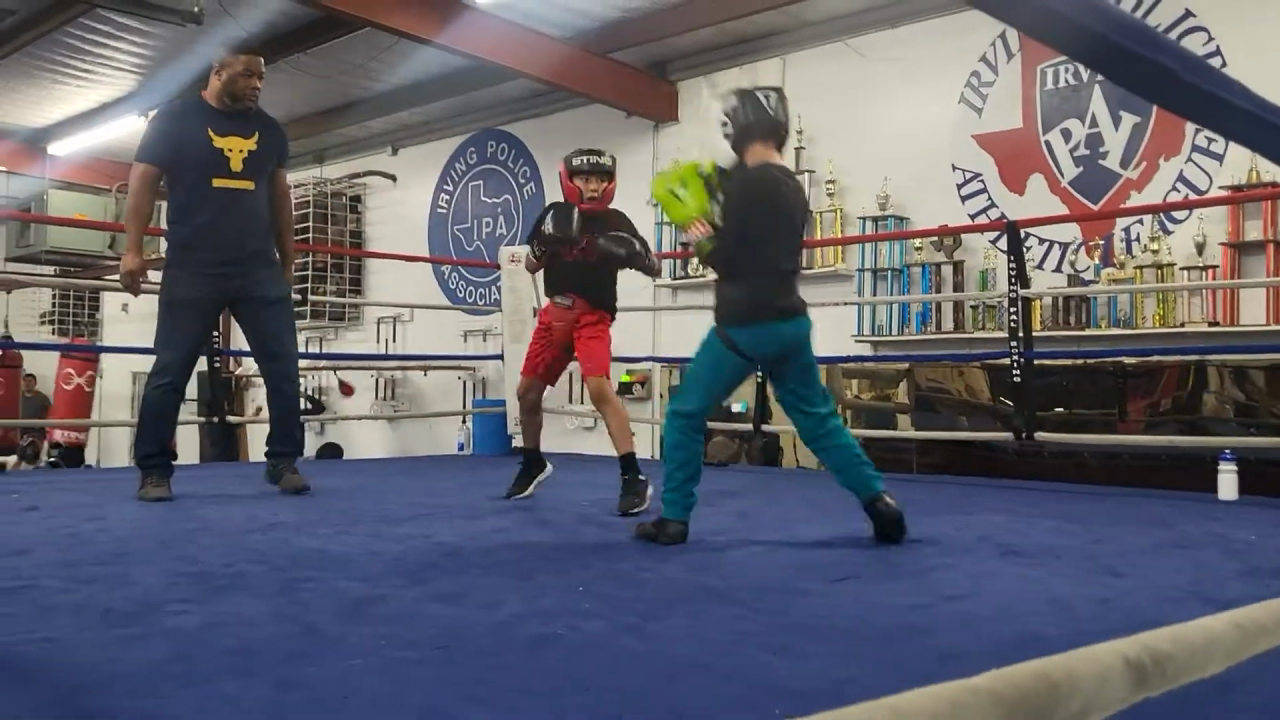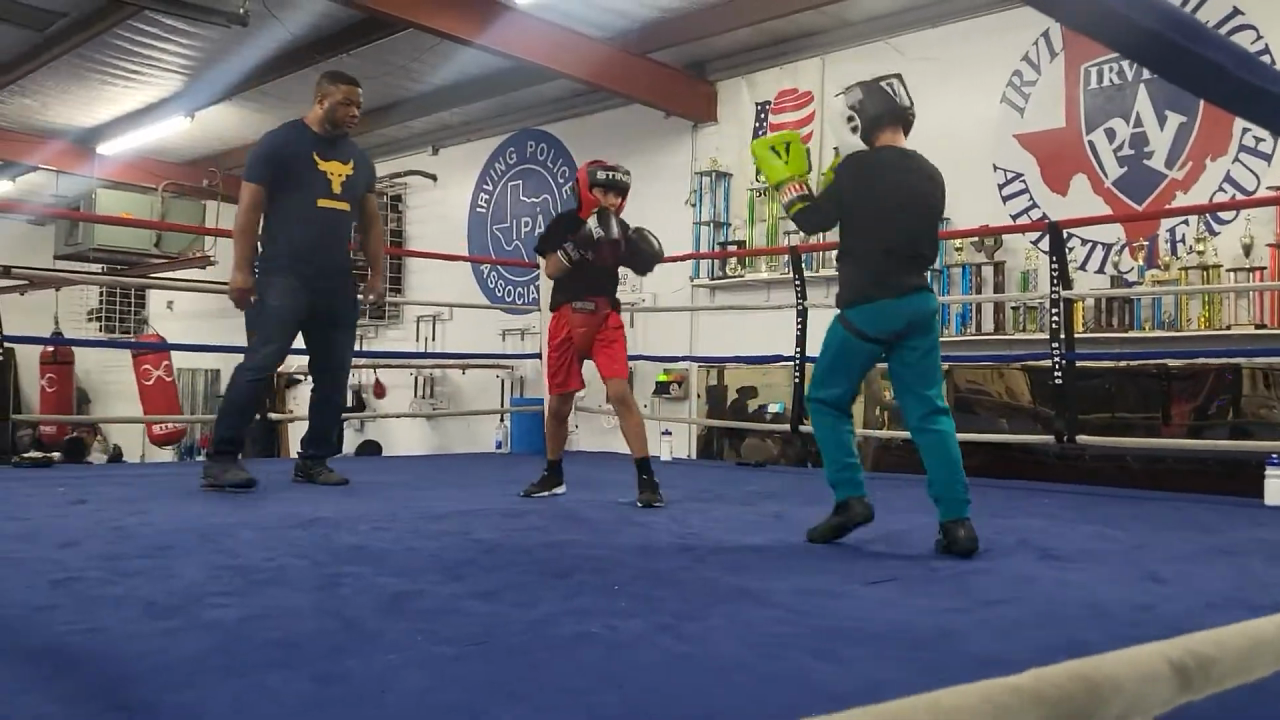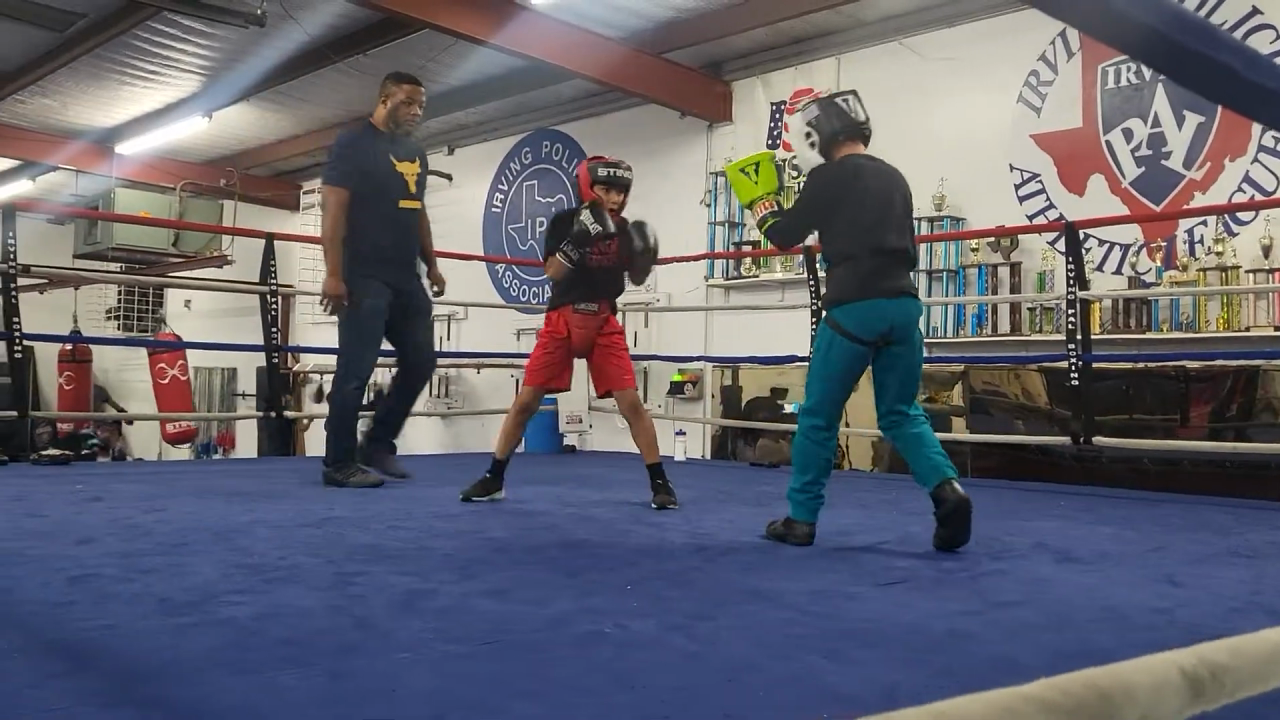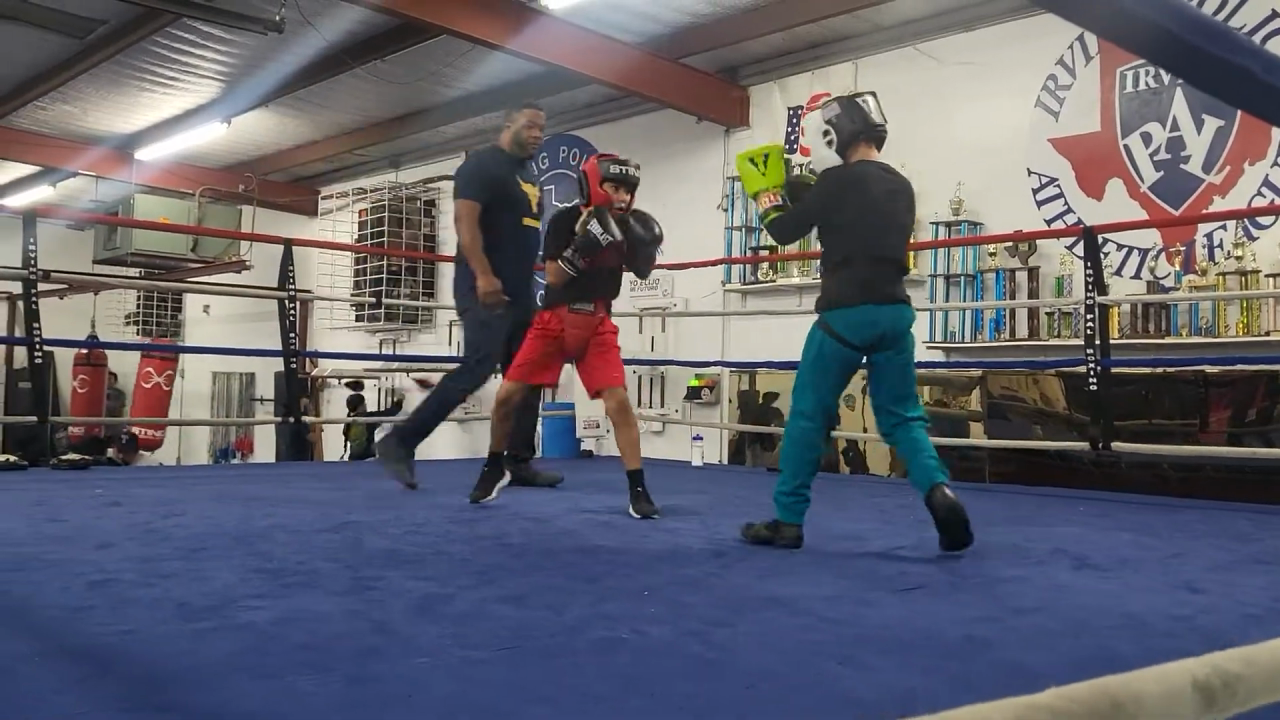
dt=0.5s
person 1, frame 1
left shoulder: (746, 183)
right shoulder: (793, 190)
left elbow: (724, 255)
left wrist: (694, 223)
right wrist: (727, 192)
left hip: (741, 326)
right hip: (789, 323)
left knee: (685, 416)
right knee: (819, 419)
left ankle: (673, 517)
right ankle: (877, 501)
person 1, frame 2
left shoulder: (859, 167)
right shoulder: (931, 175)
left elbow: (819, 219)
left wrist: (785, 179)
left hip: (866, 306)
right hip: (916, 302)
left knee: (827, 400)
right knee: (929, 412)
left ankle: (851, 499)
right ankle: (956, 522)
person 1, frame 3
left shoulder: (831, 176)
right shoulder: (894, 177)
left elbow: (785, 235)
left wrist: (758, 198)
left hip: (854, 308)
right hip: (903, 304)
left knee: (819, 414)
right knee: (902, 413)
left ankle: (802, 518)
right ankle: (945, 486)
person 1, frame 4
left shoulder: (840, 179)
right shoulder: (900, 186)
left elbow: (786, 230)
left wrist: (766, 189)
right wrist: (807, 190)
left hip: (846, 313)
right hip: (893, 311)
left knee: (809, 417)
right knee: (902, 417)
left ankle: (787, 521)
right ankle: (938, 490)
person 2, frame 1
left shoulder: (269, 130)
right shoulder: (173, 120)
left elbow: (279, 199)
right elbow: (142, 184)
left wrist: (286, 262)
right wrist: (132, 249)
left hip: (259, 268)
right hip: (191, 270)
left knee: (282, 363)
right knee: (171, 369)
left ankle: (284, 460)
right ankle: (154, 470)
person 2, frame 2
left shoulder: (359, 160)
right shoulder: (280, 144)
left elbow: (371, 222)
right elbow: (249, 206)
left wrist: (378, 273)
right wrist: (242, 268)
left hip: (337, 283)
right hip: (282, 276)
left knee: (333, 376)
right knee: (261, 363)
left ankle: (313, 460)
right ankle: (221, 458)
person 2, frame 3
left shoulder: (415, 153)
right shoulder: (353, 145)
right elbow: (334, 210)
left wrist: (432, 265)
right wrist: (333, 274)
left hip: (406, 278)
right hip: (365, 278)
left knee: (420, 364)
right knee: (355, 371)
left ankle: (378, 446)
right ankle: (340, 463)
person 2, frame 4
left shoulder: (530, 176)
right shoulder: (482, 166)
right elbow: (465, 222)
left wrist: (532, 288)
right wrist: (484, 275)
left hip: (519, 290)
right hip: (486, 289)
right knee: (474, 371)
left ankle: (519, 462)
right ankle: (400, 443)
person 3, frame 1
left shoulder: (616, 222)
right shoulder: (556, 213)
left elbow: (653, 269)
right elbow: (531, 266)
left wrist: (633, 254)
right wrist: (546, 242)
left hip: (594, 318)
right hip: (555, 314)
left knee: (598, 388)
right knee: (527, 392)
left ankle: (634, 477)
right ankle: (533, 464)
person 3, frame 2
left shoulder: (621, 228)
right shoulder: (565, 222)
left elbow: (637, 266)
right elbow: (552, 269)
left wrist: (645, 257)
right wrist: (583, 240)
left hip: (605, 318)
right hip: (566, 319)
left knee: (620, 393)
right knee: (558, 404)
left ankle: (647, 478)
right ankle: (553, 475)
person 3, frame 3
left shoulder: (622, 228)
right shoulder: (565, 220)
left elbow: (638, 277)
right elbow: (553, 272)
left wrist: (643, 257)
right wrist: (578, 239)
left hip: (604, 323)
right hip: (561, 319)
left knee: (630, 401)
right knee: (526, 400)
left ankle: (659, 480)
right ankle: (494, 477)
person 3, frame 4
left shoulder: (626, 227)
right shoulder: (566, 220)
left elbow: (641, 270)
right elbow: (552, 276)
left wrist: (646, 249)
right wrist: (582, 245)
left hip: (598, 324)
right hip: (554, 319)
left knee: (619, 402)
right knee: (508, 395)
left ankle: (638, 490)
right ankle: (493, 470)
